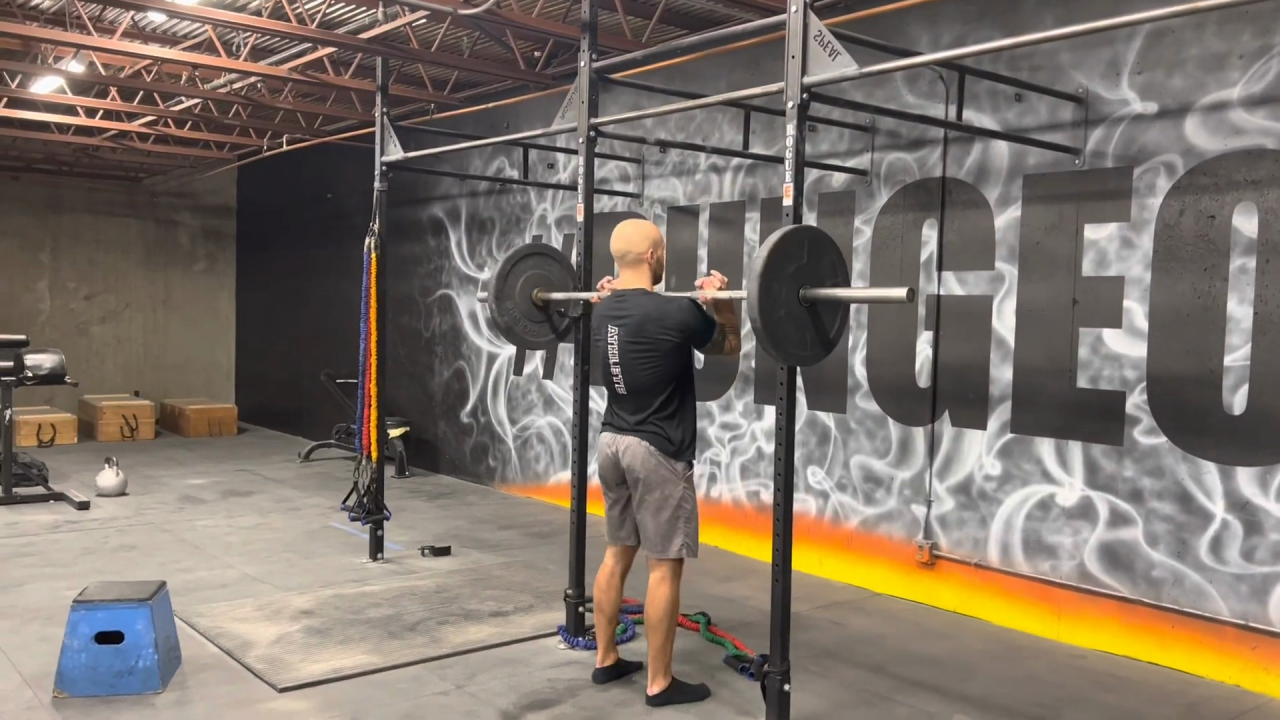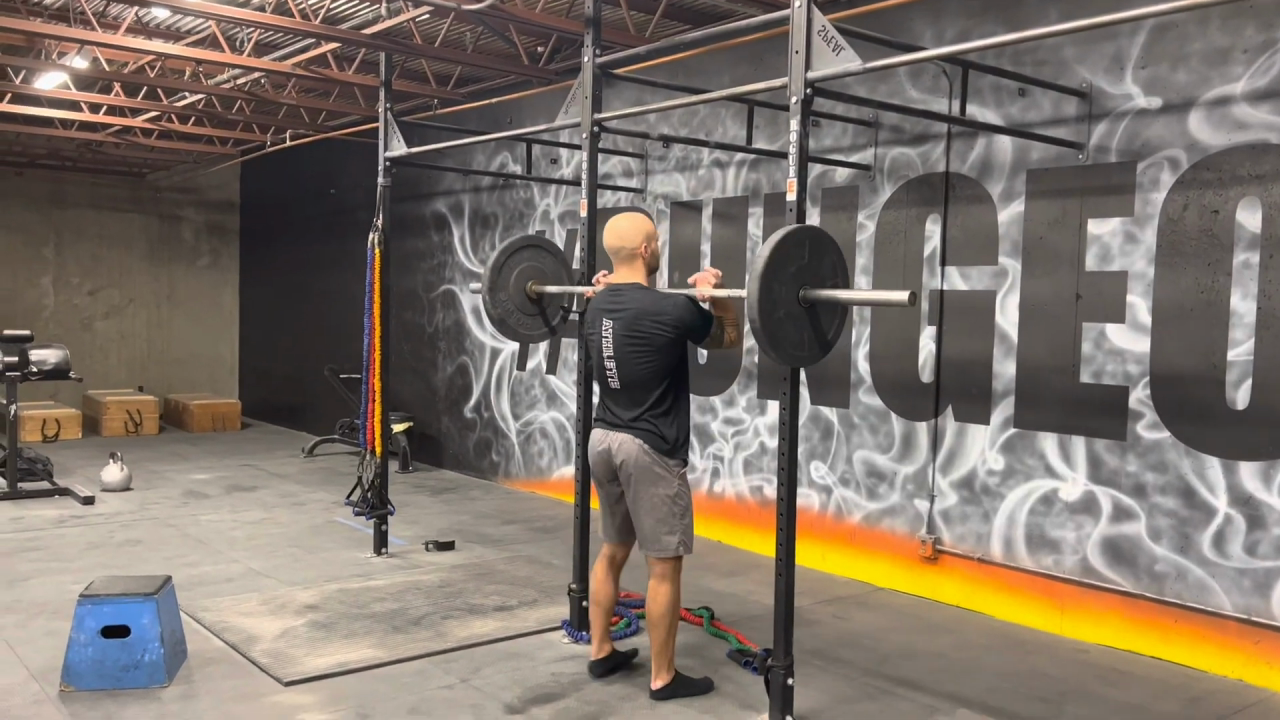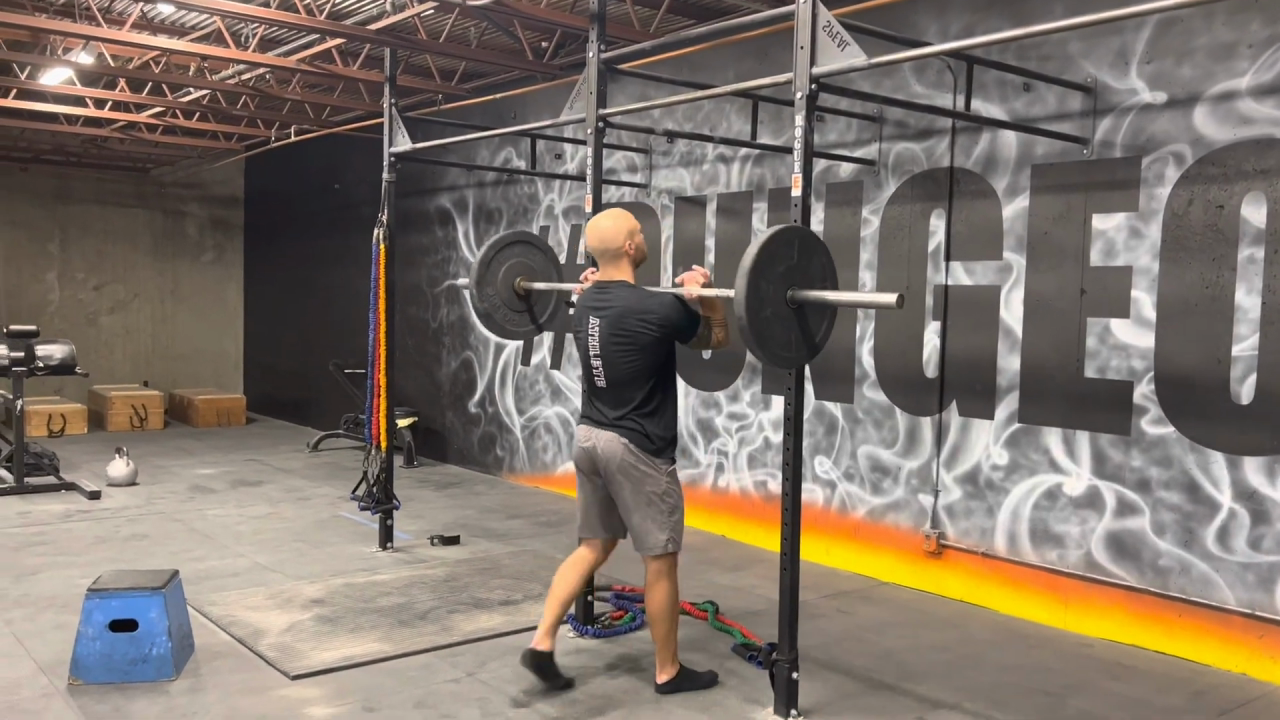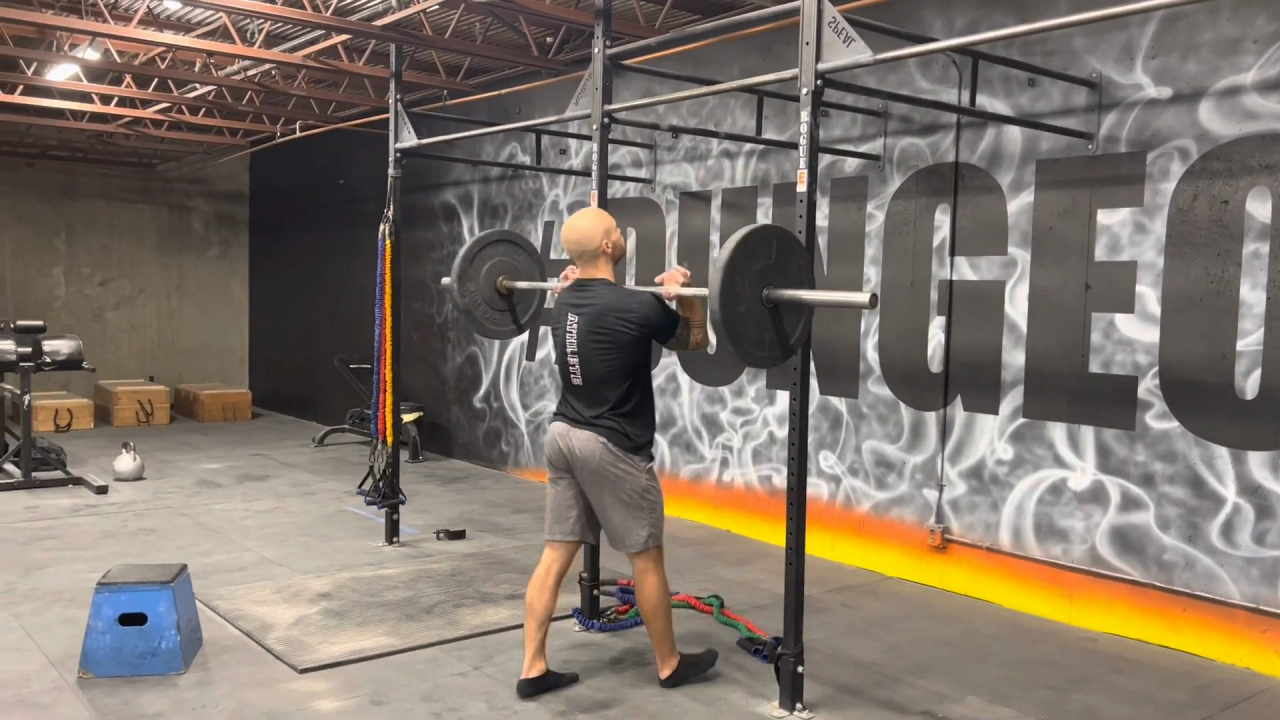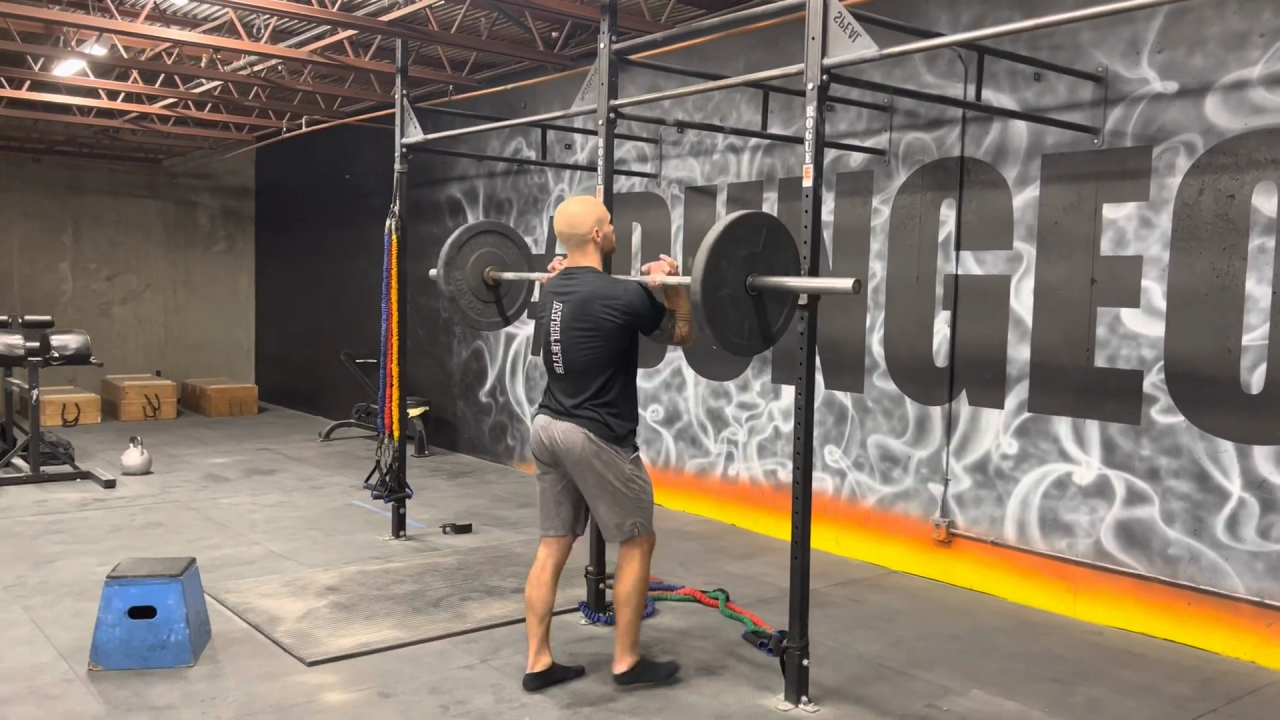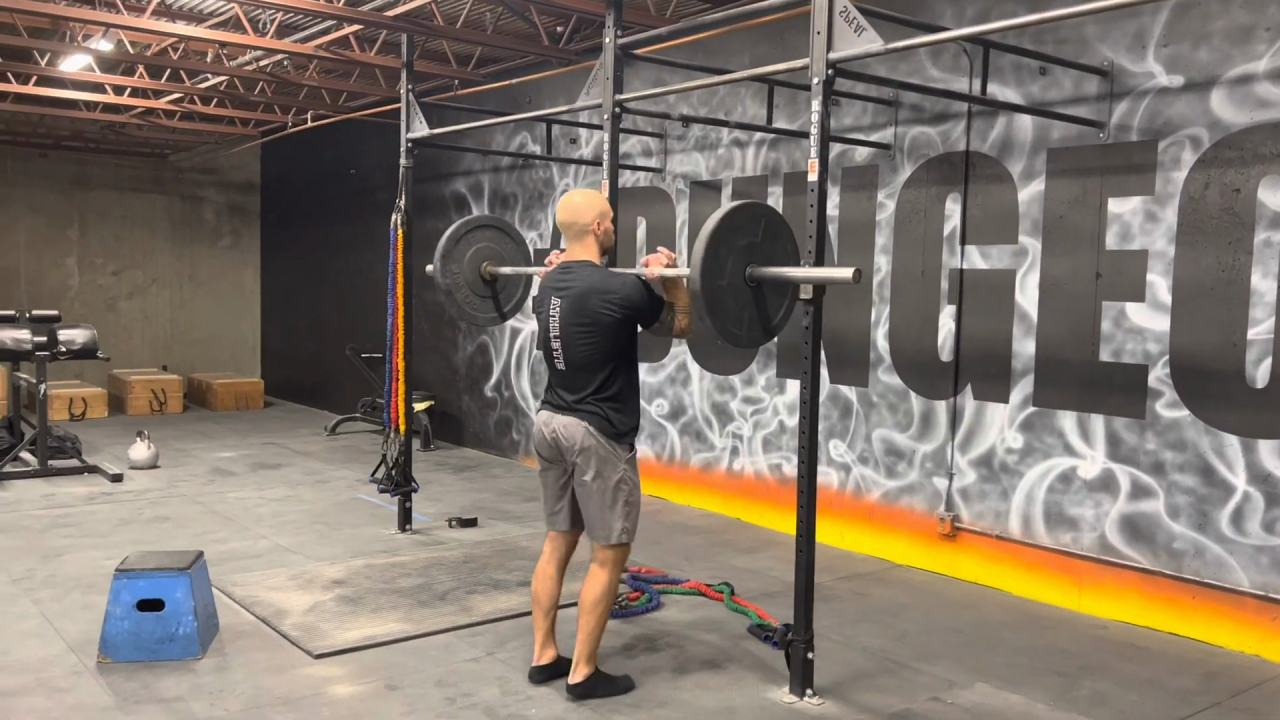
dt=0.2s
person 1, frame 1
left shoulder: (602, 311)
right shoulder: (675, 312)
right elbow: (730, 345)
right wrist: (719, 301)
left hip: (611, 442)
right hip: (656, 452)
left knee: (617, 555)
right knee: (664, 566)
left ankle: (607, 660)
right ankle: (660, 683)
person 1, frame 2
left shoulder: (597, 305)
right shoulder: (672, 309)
right elbow: (729, 339)
right wrist: (717, 297)
left hip: (602, 439)
right hip: (650, 450)
left knee: (614, 549)
right knee: (664, 563)
left ankle: (602, 650)
right ankle: (664, 677)
person 1, frame 3
left shoulder: (586, 303)
right shoulder: (658, 308)
right elbow: (718, 338)
right wrist: (706, 297)
left hip: (590, 437)
right hip: (637, 448)
left knee: (592, 547)
right knee: (661, 561)
left ankle: (541, 645)
right ankle: (669, 672)
person 1, frame 4
left shoulder: (564, 301)
right shoulder: (637, 307)
right elbow: (696, 340)
right wrist: (684, 296)
left hip: (563, 436)
right hip: (612, 448)
left knee: (556, 554)
right knee: (647, 557)
left ankle: (533, 668)
right ankle: (669, 664)
person 1, frame 5
left shoulder: (552, 290)
right shoulder: (623, 295)
right elbow: (682, 333)
right wrist: (672, 286)
left hip: (548, 428)
right hip: (597, 439)
left knee: (552, 549)
right knee: (637, 543)
left ankle: (538, 662)
right ankle: (627, 660)
person 1, frame 6
left shoulder: (548, 285)
right shoulder: (621, 289)
right elbow: (681, 325)
right wrist: (670, 277)
left hip: (549, 422)
right hip: (598, 434)
left knee: (557, 544)
right knee: (609, 553)
left ankle: (544, 656)
right ankle: (583, 672)
